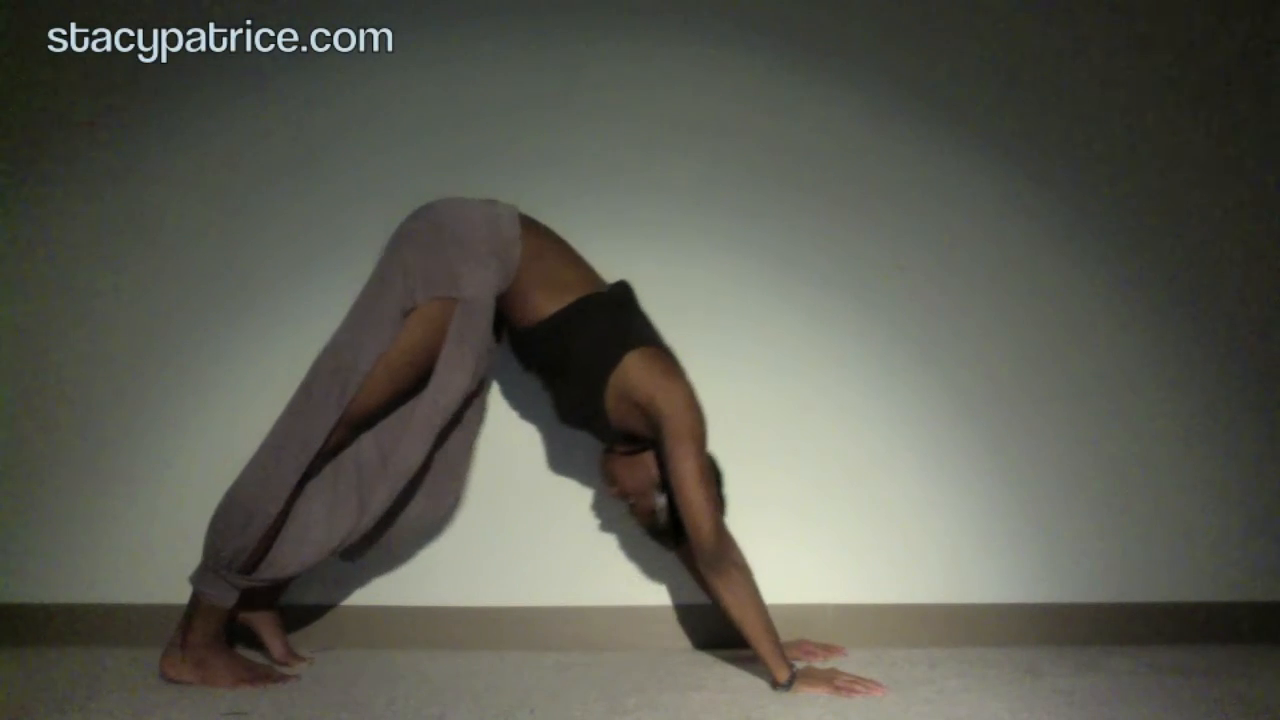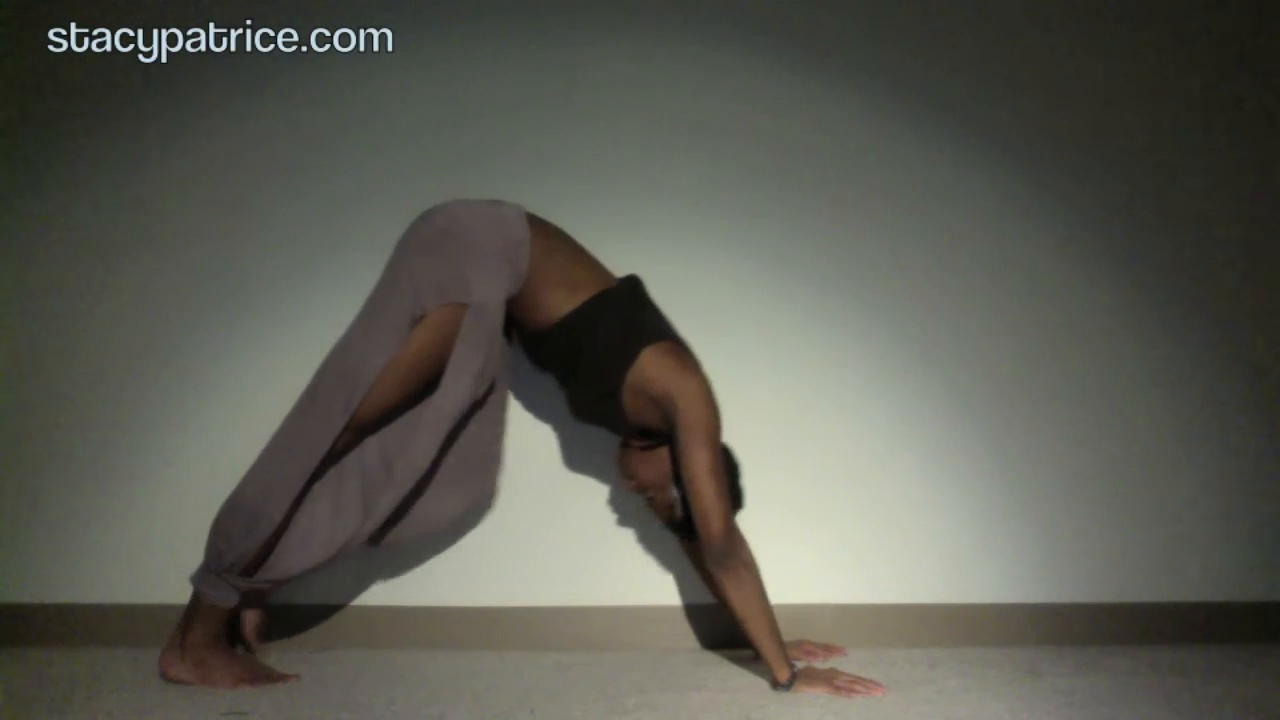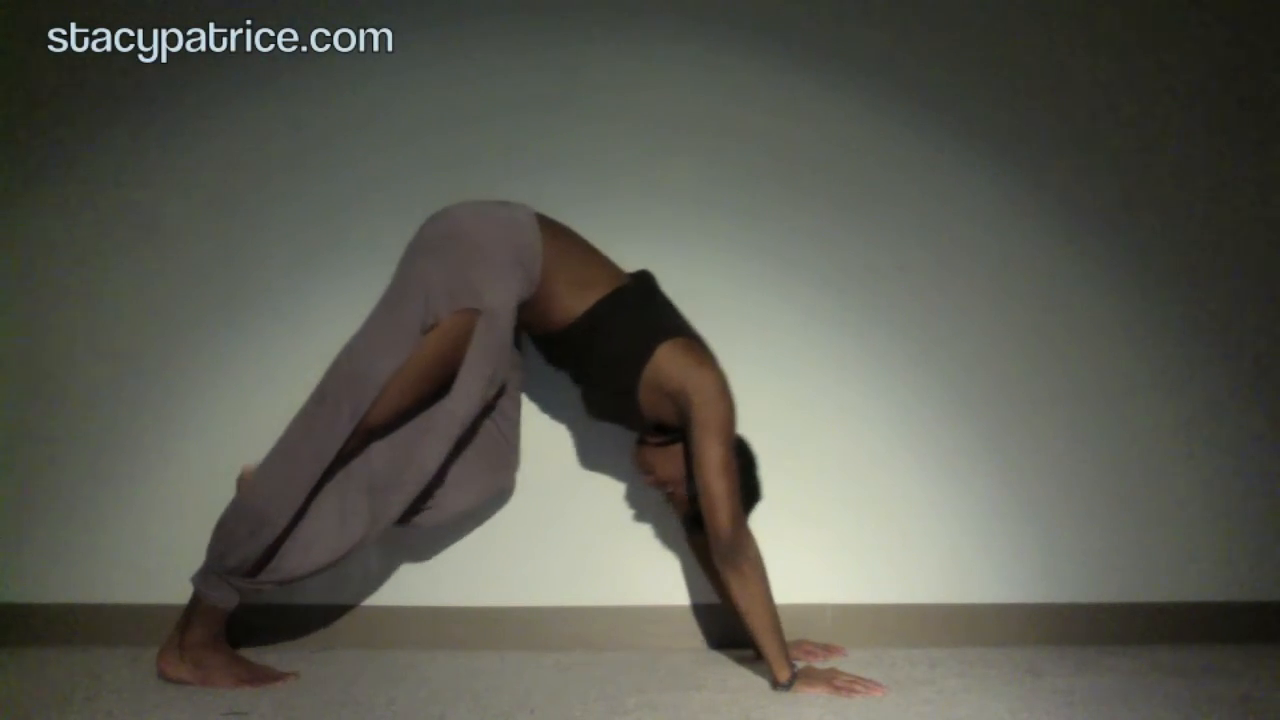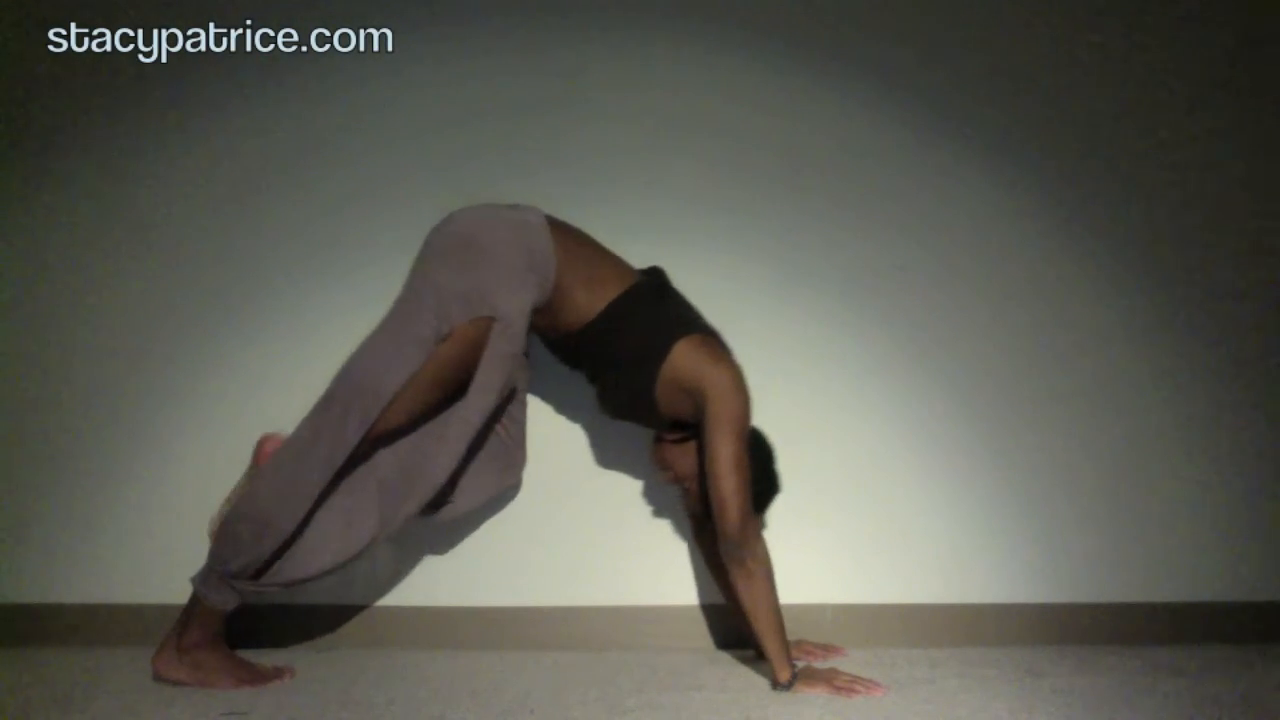
dt=0.2s
person 1, frame 1
left shoulder: (639, 417)
right shoulder: (667, 406)
left elbow: (701, 546)
right elbow: (712, 549)
left wrist: (771, 646)
right wrist: (784, 672)
left hip: (478, 281)
right hip: (464, 255)
left knee: (407, 466)
right knee: (326, 437)
left ankle: (258, 589)
right ankle: (197, 639)
person 1, frame 2
left shoulder: (651, 409)
right shoulder: (682, 395)
left elbow: (701, 537)
right elbow: (722, 545)
left wrist: (770, 646)
right wrist: (784, 671)
left hip: (483, 284)
right hip: (472, 255)
left knee: (455, 476)
right knee: (335, 434)
left ankle: (250, 578)
right ankle: (195, 638)
person 1, frame 3
left shoulder: (674, 406)
right shoulder: (699, 391)
left elbow: (709, 536)
right elbow: (729, 542)
left wrist: (769, 643)
right wrist: (784, 672)
left hip: (492, 279)
right hip: (483, 256)
left knee: (478, 471)
right knee: (343, 434)
left ankle: (282, 494)
right ankle: (194, 639)
person 1, frame 4
left shoulder: (686, 401)
right shoulder: (715, 385)
left elbow: (716, 530)
right elbow: (738, 538)
left wrist: (770, 642)
right wrist: (787, 671)
left hip: (502, 283)
right hip: (495, 261)
left knee: (482, 468)
right knee: (353, 438)
left ankle: (296, 468)
right ankle: (190, 640)
